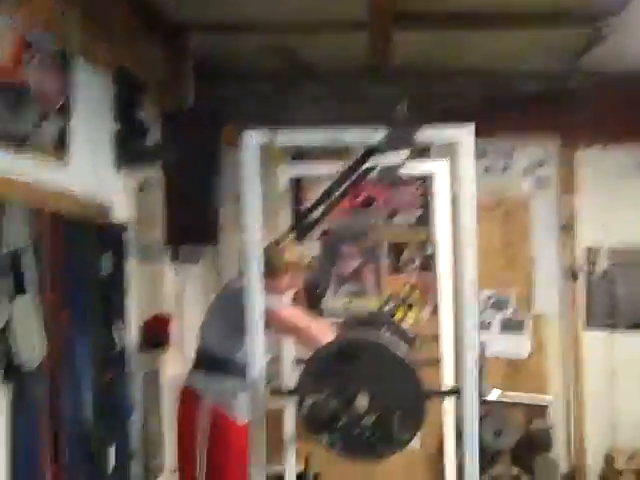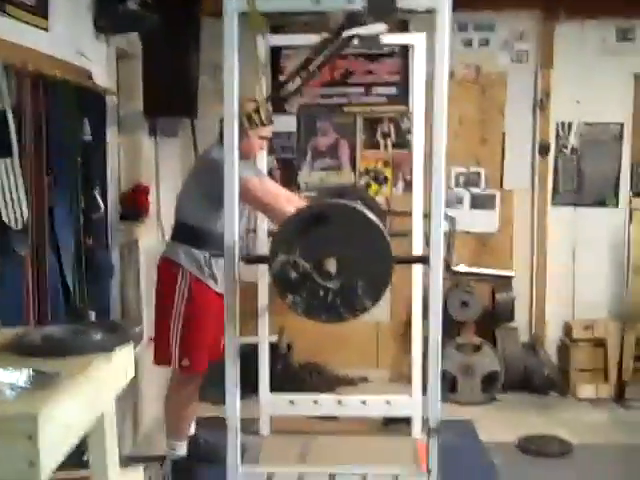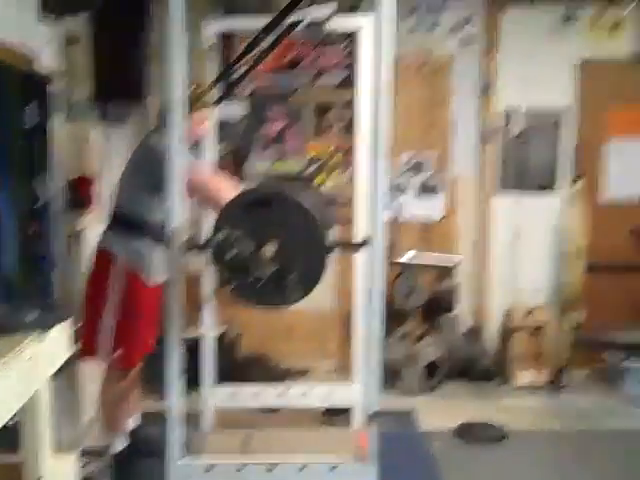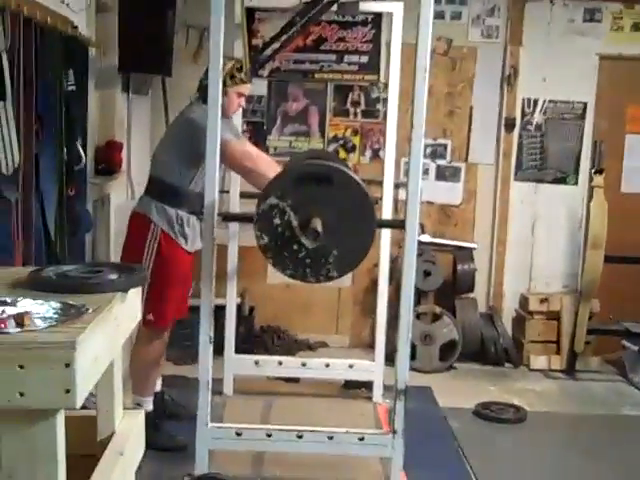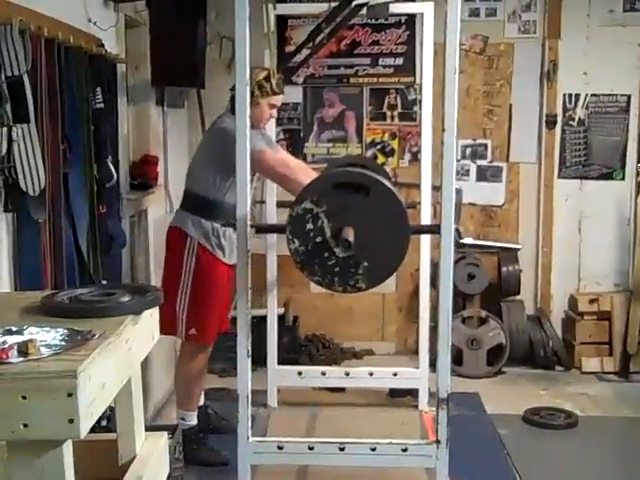
dt=1s
person 1, frame 1
left shoulder: (268, 296)
right shoulder: (243, 290)
left elbow: (310, 322)
right elbow: (298, 326)
left hip: (236, 404)
right hip: (213, 402)
person 1, frame 2
left shoulder: (243, 164)
right shoulder: (218, 161)
left elbow: (283, 195)
right elbow: (268, 203)
left hip: (212, 272)
right hip: (189, 271)
left knee: (198, 366)
right knee: (186, 368)
left ankle: (188, 438)
person 1, frame 3
right shoulder: (159, 149)
left elbow: (219, 183)
right elbow: (208, 190)
left hip: (148, 264)
right hip: (125, 262)
left knee: (136, 355)
right knee: (121, 360)
left ankle: (129, 430)
right ankle: (116, 451)
person 1, frame 4
left shoulder: (218, 122)
right shoulder: (199, 120)
left elbow: (258, 156)
right elbow: (247, 165)
left hip: (181, 229)
right hip: (160, 226)
left knee: (164, 321)
right knee: (152, 324)
left ankle: (155, 397)
right ankle: (143, 414)
person 1, frame 5
left shoulder: (249, 133)
right shoulder: (231, 131)
left elbow: (294, 164)
right elbow: (284, 172)
left hip: (218, 241)
right hip: (198, 240)
left knee: (206, 335)
right knee: (196, 339)
left ankle: (197, 411)
right ankle: (186, 431)
